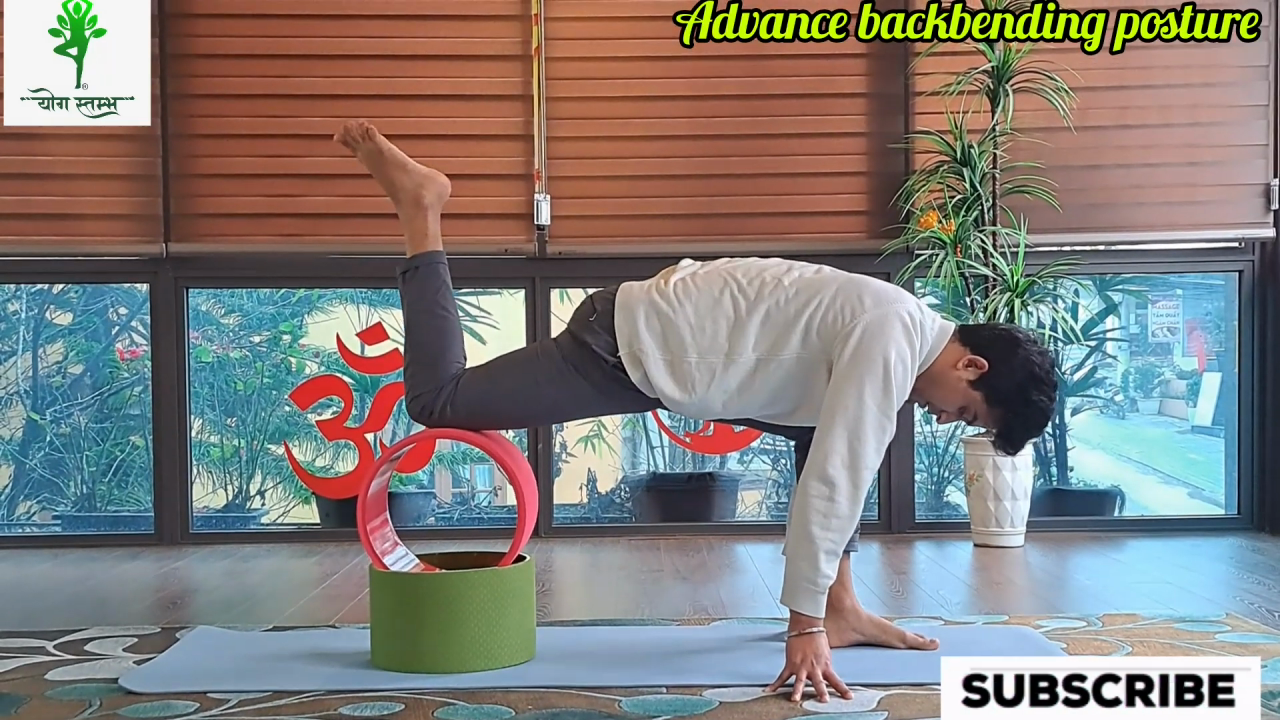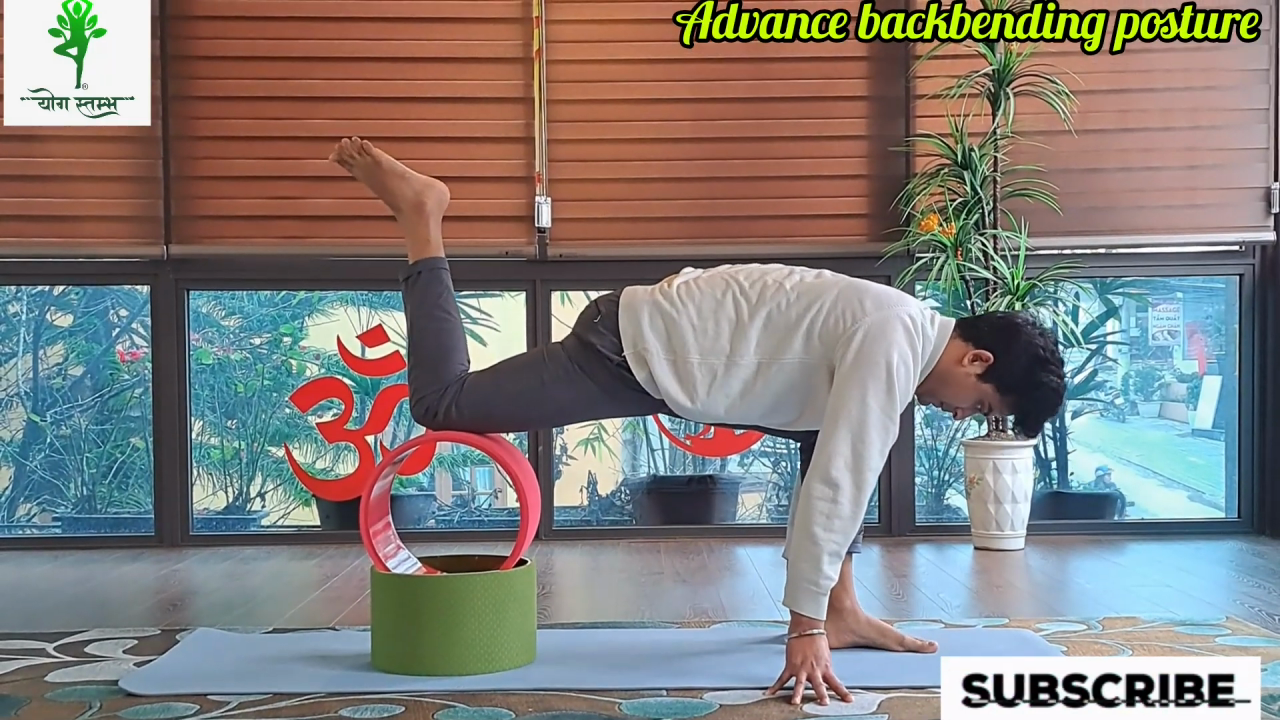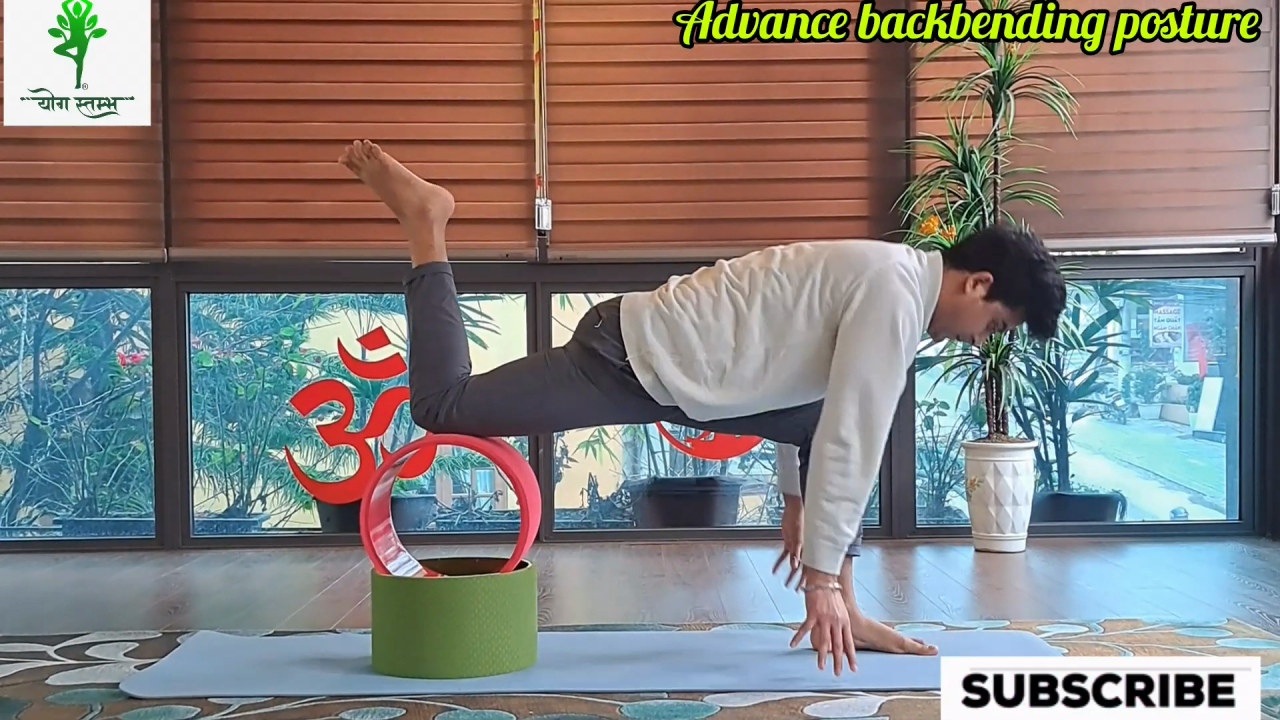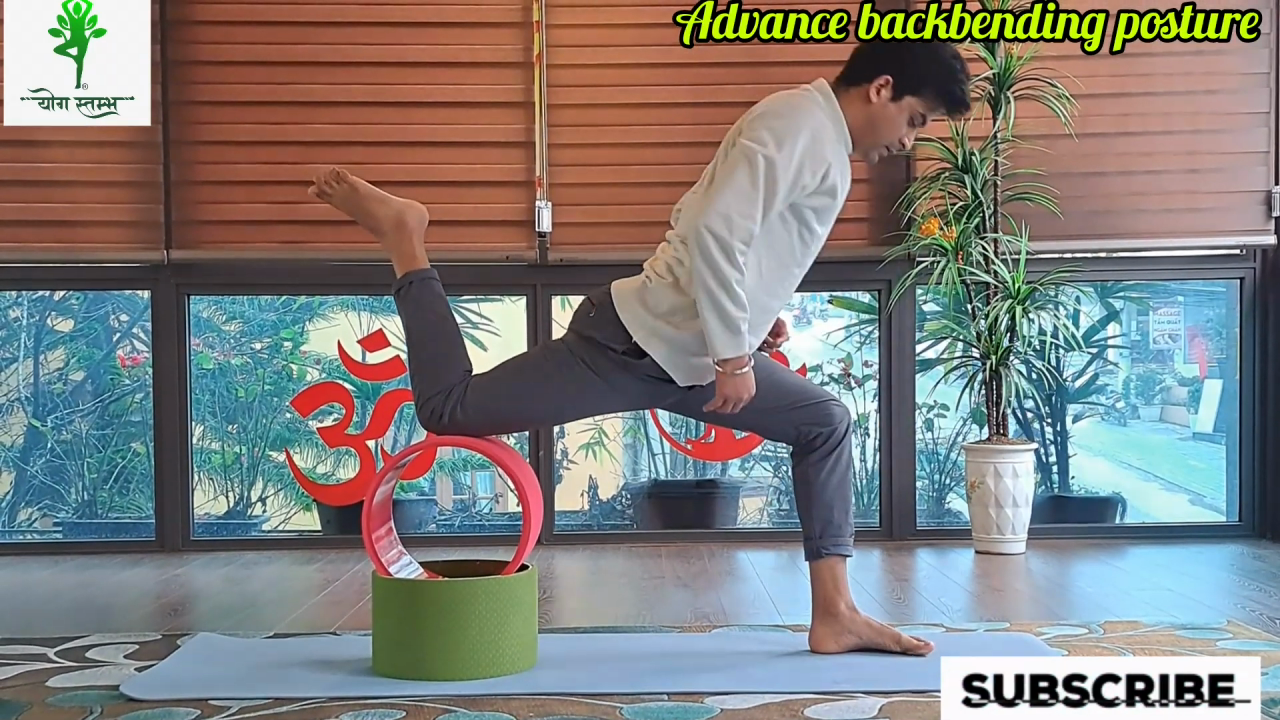
dt=0.5s
person 1, frame 1
left shoulder: (900, 333)
right shoulder: (891, 343)
left elbow: (835, 468)
right elbow: (833, 485)
left wrist: (828, 609)
right wrist: (806, 627)
left hip: (668, 336)
right hip: (628, 345)
left knee: (831, 426)
right knee: (439, 401)
left ankle: (844, 609)
right ankle: (420, 203)
person 1, frame 2
left shoulder: (902, 332)
right shoulder: (893, 345)
left elbow: (834, 469)
right elbow: (837, 485)
left wrist: (828, 605)
right wrist: (805, 627)
left hip: (669, 343)
right hip: (633, 350)
left knee: (831, 429)
right knee: (444, 404)
left ankle: (845, 614)
right ankle: (421, 213)
person 1, frame 3
left shoulder: (890, 273)
right shoulder: (896, 292)
left elbow: (829, 415)
right elbow: (847, 439)
left wrist: (799, 497)
right wrist: (823, 575)
left hip: (674, 360)
right hip: (635, 359)
left knee: (830, 430)
right knee: (446, 407)
left ankle: (847, 619)
right ankle: (425, 223)
person 1, frame 4
left shoulder: (816, 132)
right shoulder: (802, 124)
right elbow: (717, 232)
left wrist: (752, 319)
right wrist: (731, 357)
left hip: (687, 350)
right hip: (634, 341)
left knee: (824, 422)
right knee: (449, 408)
left ankle: (834, 614)
right ankle: (402, 236)
